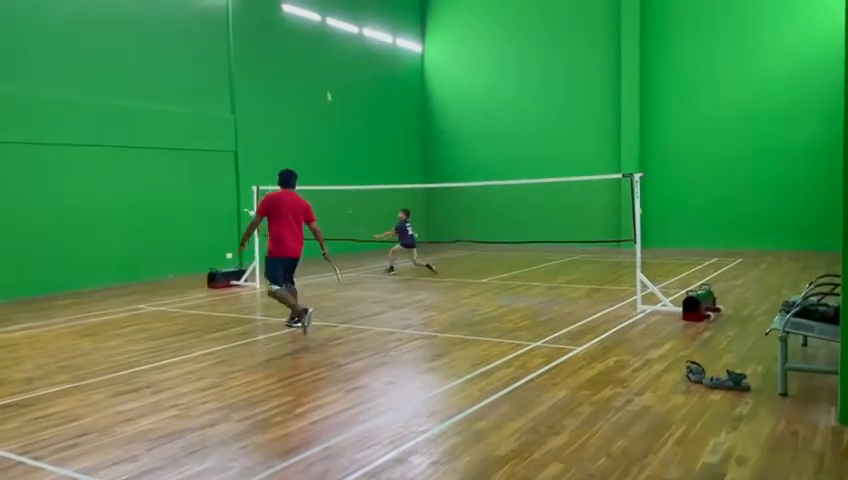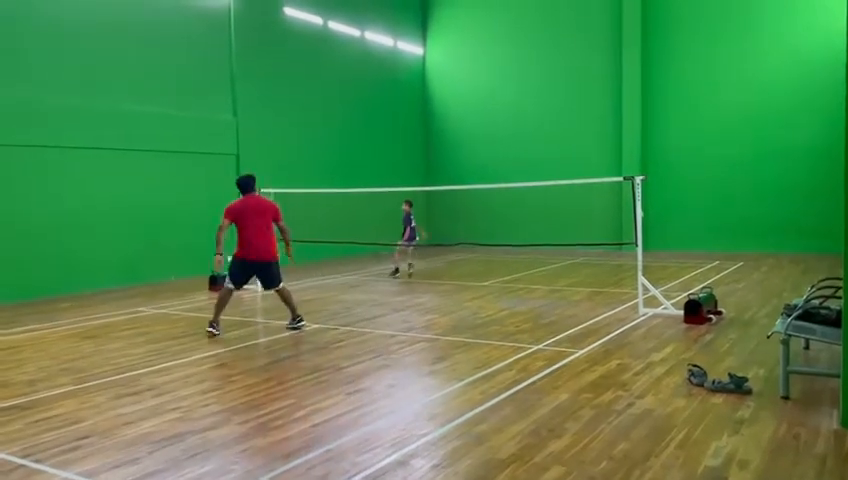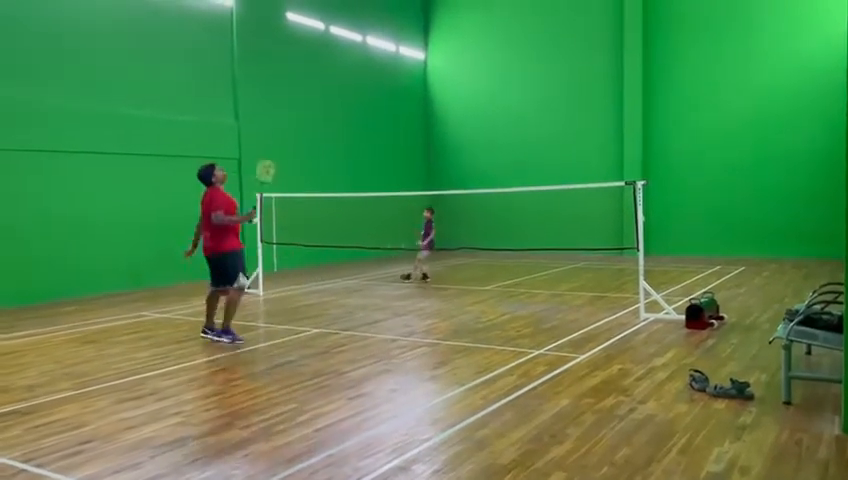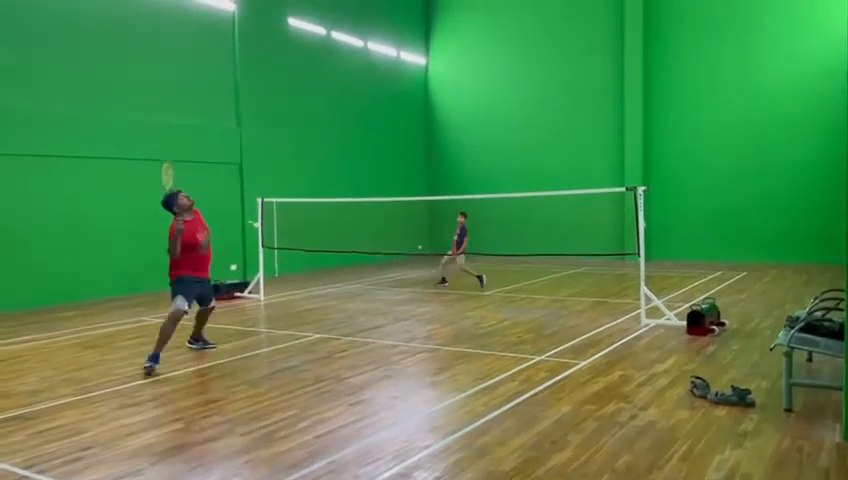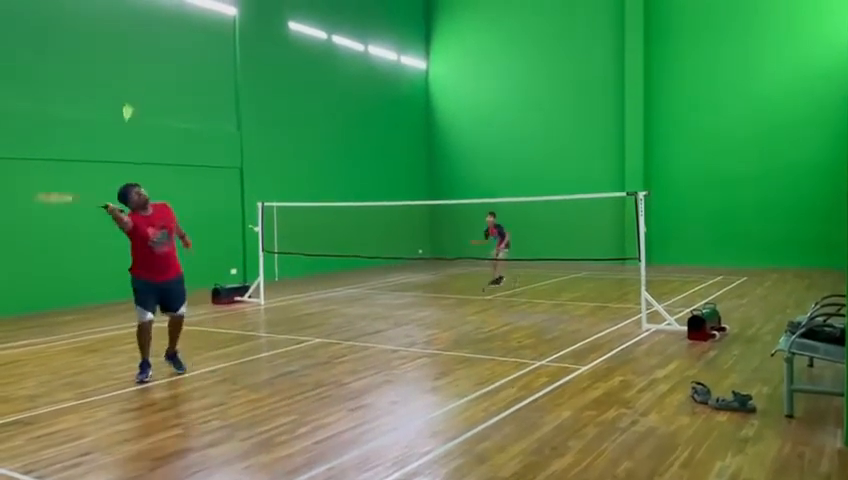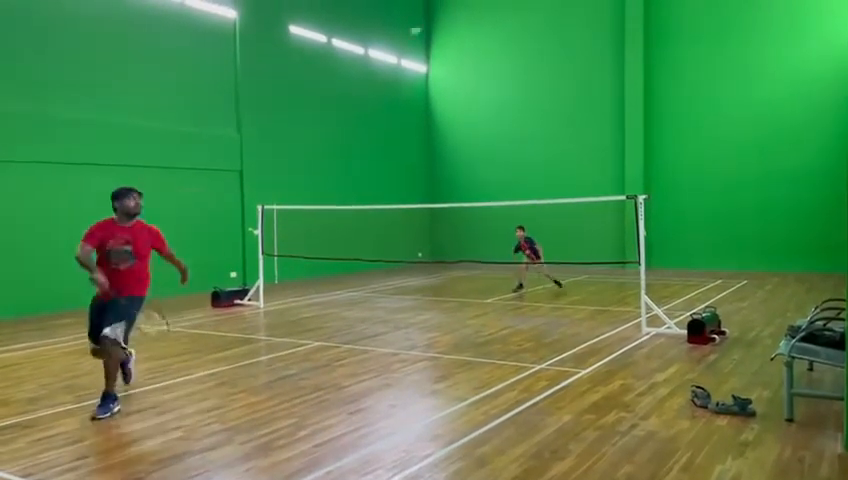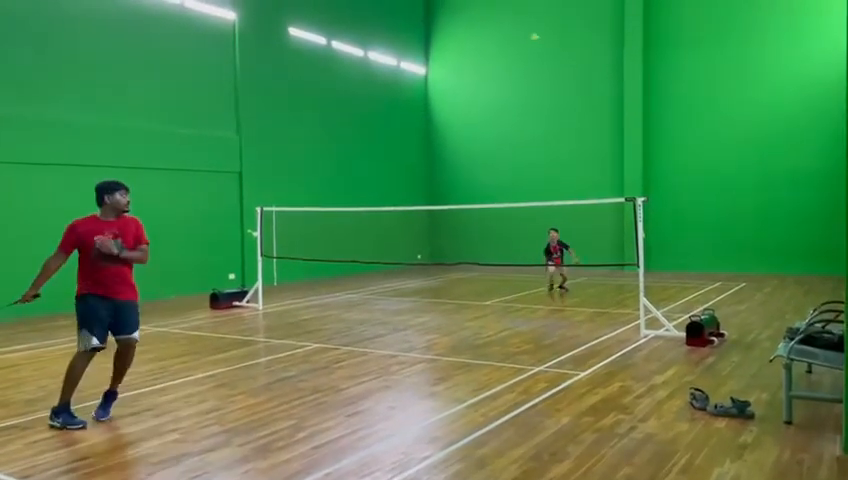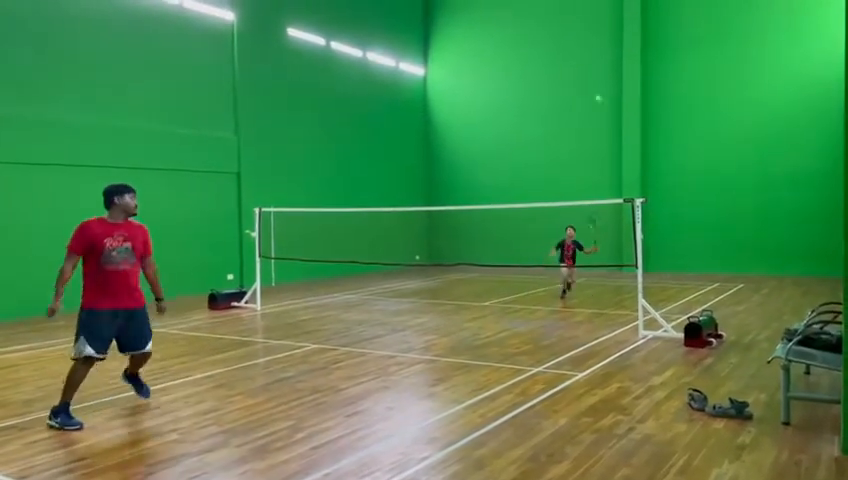
dt=0.3s
person 1, frame 1
left shoulder: (270, 199)
right shoulder: (303, 203)
left elbow: (254, 224)
right elbow: (316, 229)
left wrist: (242, 243)
right wrist: (324, 248)
left hip: (278, 251)
right hip: (296, 251)
left knee: (274, 289)
right knee: (287, 283)
left ankle: (302, 311)
right ankle: (296, 316)
person 1, frame 2
left shoulder: (233, 207)
right shoulder: (270, 205)
left elbow: (222, 228)
right elbow: (283, 228)
left wrist: (219, 252)
right wrist: (288, 247)
left hip: (245, 256)
right hip: (268, 255)
left knee: (229, 287)
right knee: (279, 287)
left ankle: (214, 323)
right ankle: (296, 317)
person 1, frame 3
left shoulder: (210, 194)
right shoulder: (219, 195)
left elbow: (201, 223)
right elbow: (216, 219)
left wrist: (194, 245)
right wrist: (243, 218)
left hip: (213, 248)
right hip: (227, 248)
left knee: (217, 288)
right knee: (238, 286)
left ankle: (208, 327)
right ankle: (225, 330)
person 1, frame 4
left shoulder: (196, 216)
right shoulder: (177, 227)
right elbow: (174, 255)
right wrist: (177, 235)
left hip: (201, 275)
right hip: (185, 276)
left knee: (208, 306)
right knee: (177, 312)
left ankle: (196, 338)
right ankle: (154, 356)
person 1, frame 5
left shoulder: (165, 208)
right shoulder: (128, 219)
right elbow: (124, 223)
left wrist: (184, 237)
right wrist: (115, 213)
left hip: (171, 275)
right hip: (143, 278)
left knee: (178, 315)
right knee: (145, 321)
left ankle: (172, 352)
right ankle: (145, 364)
person 1, frame 6
left shoulder: (149, 232)
right shoulder: (99, 230)
left elbow: (166, 252)
right elbow: (82, 254)
left wrist: (182, 268)
right wrist: (95, 272)
left hip: (131, 296)
right hip: (104, 296)
left knee: (109, 340)
right knee: (98, 349)
left ankle: (109, 398)
right ankle: (124, 357)
person 1, frame 7
left shoulder: (134, 224)
right shoulder: (80, 227)
left elbow: (144, 255)
right elbow: (57, 258)
left wrist: (119, 253)
right wrist: (34, 288)
left hip: (125, 296)
right hip: (92, 297)
left knee: (129, 341)
right knee: (88, 349)
left ankle: (110, 396)
right ankle: (60, 410)
person 1, frame 8
left shoulder: (140, 231)
right shoulder: (88, 229)
left elbow: (148, 266)
right elbow: (69, 264)
left wrist: (160, 298)
right wrist: (57, 297)
left hip: (133, 306)
right hip: (98, 308)
left knee: (143, 351)
right knee: (87, 357)
left ankle: (131, 374)
right ankle: (60, 411)
